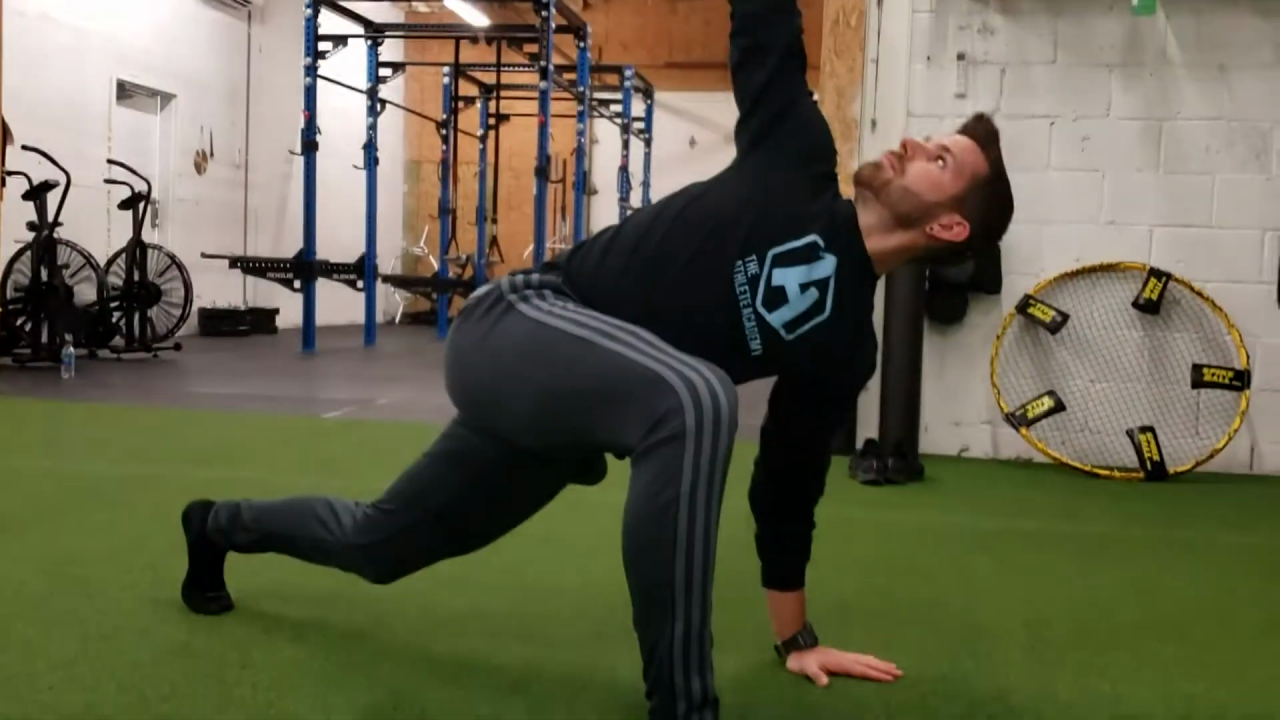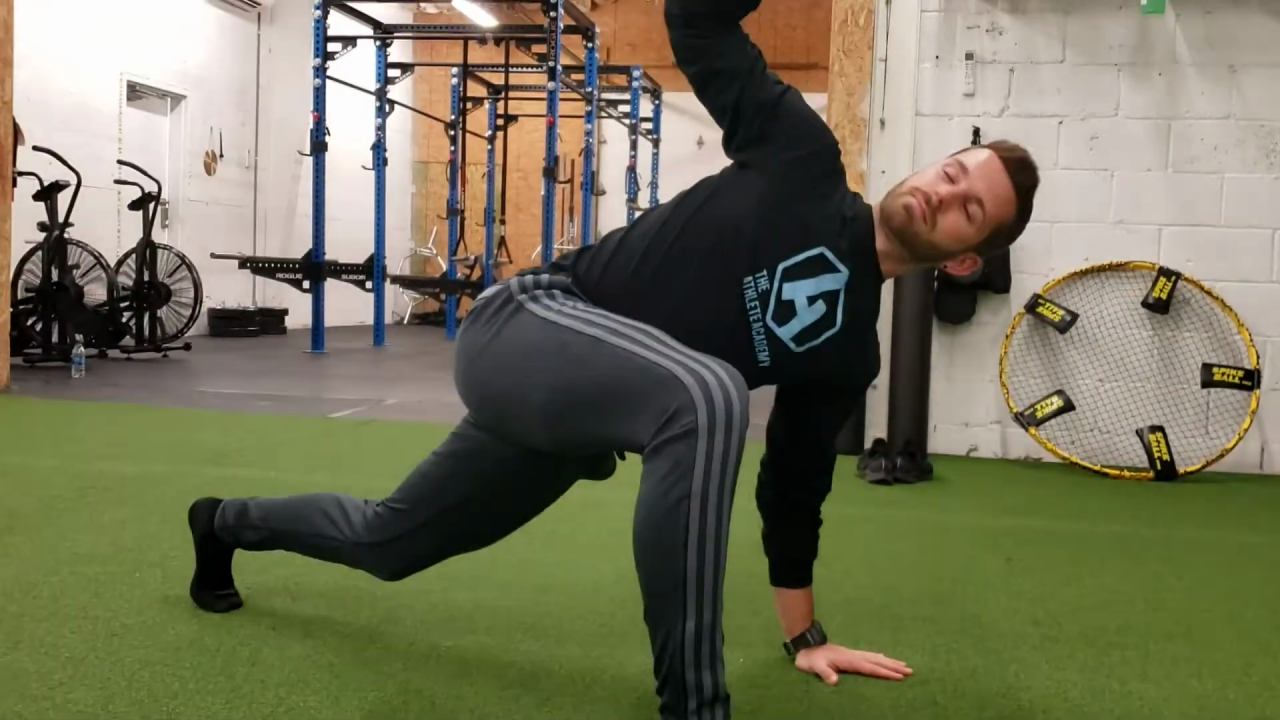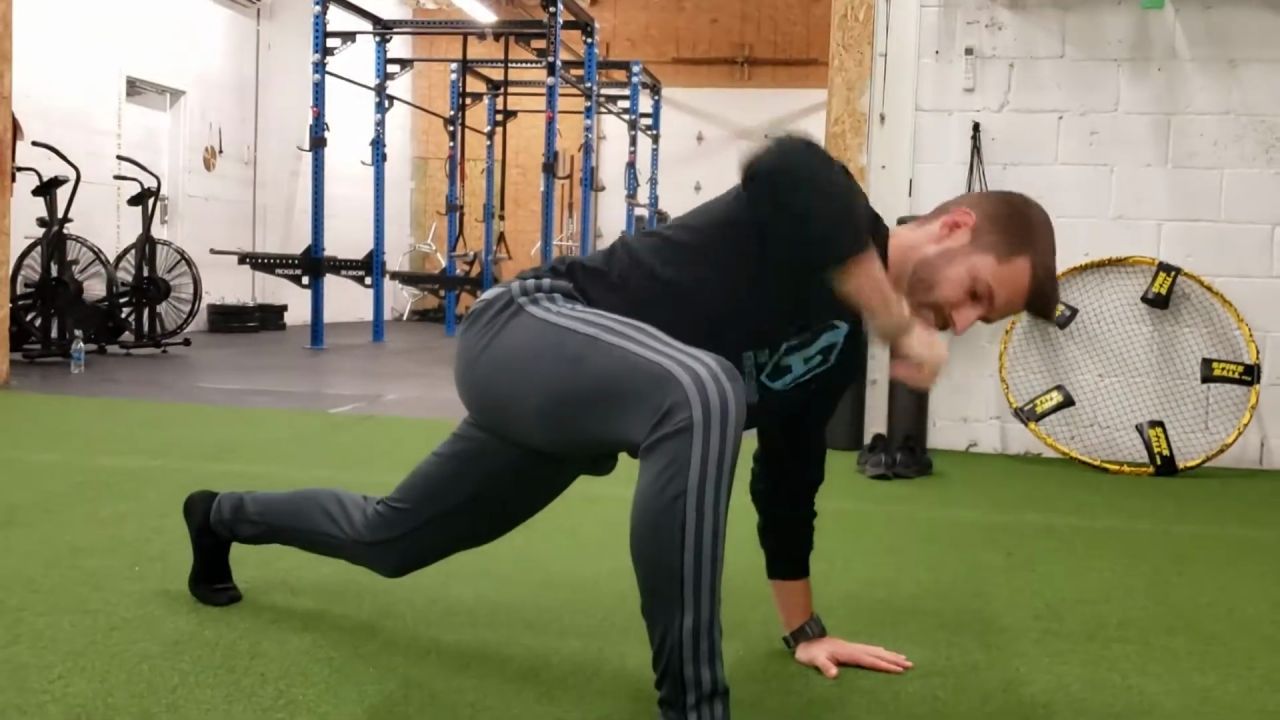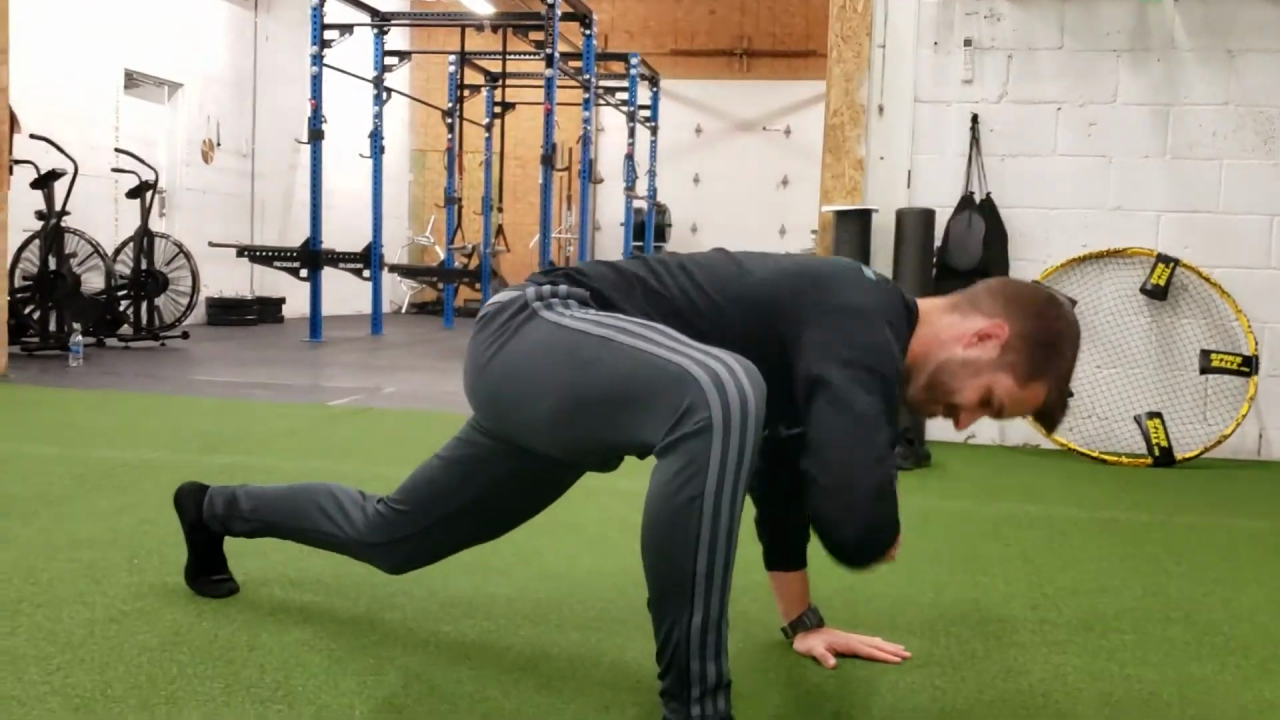
dt=0.3s
person 1, frame 1
left shoulder: (847, 344)
right shoulder: (797, 161)
left elbow: (788, 481)
left wrist: (794, 636)
left hip: (560, 410)
right hip: (512, 326)
left knee: (379, 544)
right knee: (694, 400)
left ankle: (220, 525)
person 1, frame 2
left shoulder: (850, 346)
right shoulder: (803, 163)
left elbow: (794, 481)
left wrist: (803, 633)
left hip: (571, 399)
right hip: (523, 326)
left knee: (387, 539)
right knee: (706, 396)
left ankle: (227, 525)
person 1, frame 3
left shoulder: (832, 332)
right shoulder: (833, 213)
left elbow: (788, 476)
right elbow: (783, 171)
left wrist: (804, 625)
right wrist: (895, 328)
left hip: (549, 398)
right hip: (522, 326)
left knee: (389, 542)
right knee: (704, 393)
left ankle: (222, 517)
person 1, frame 4
left shoulder: (849, 341)
right shoulder: (861, 324)
left elbow: (785, 468)
right elbow: (853, 517)
left wrist: (801, 616)
right wrist: (874, 522)
left hip: (551, 380)
right hip: (534, 331)
left knee: (389, 532)
right knee: (722, 390)
left ankle: (217, 508)
